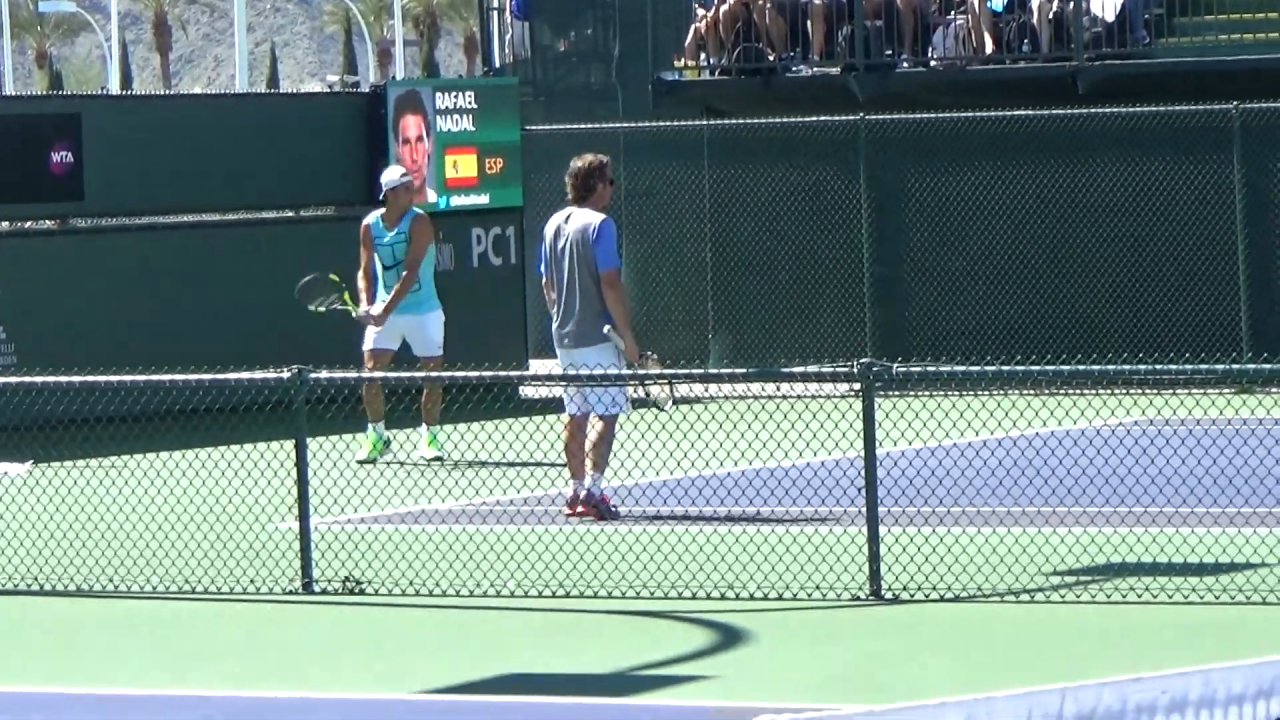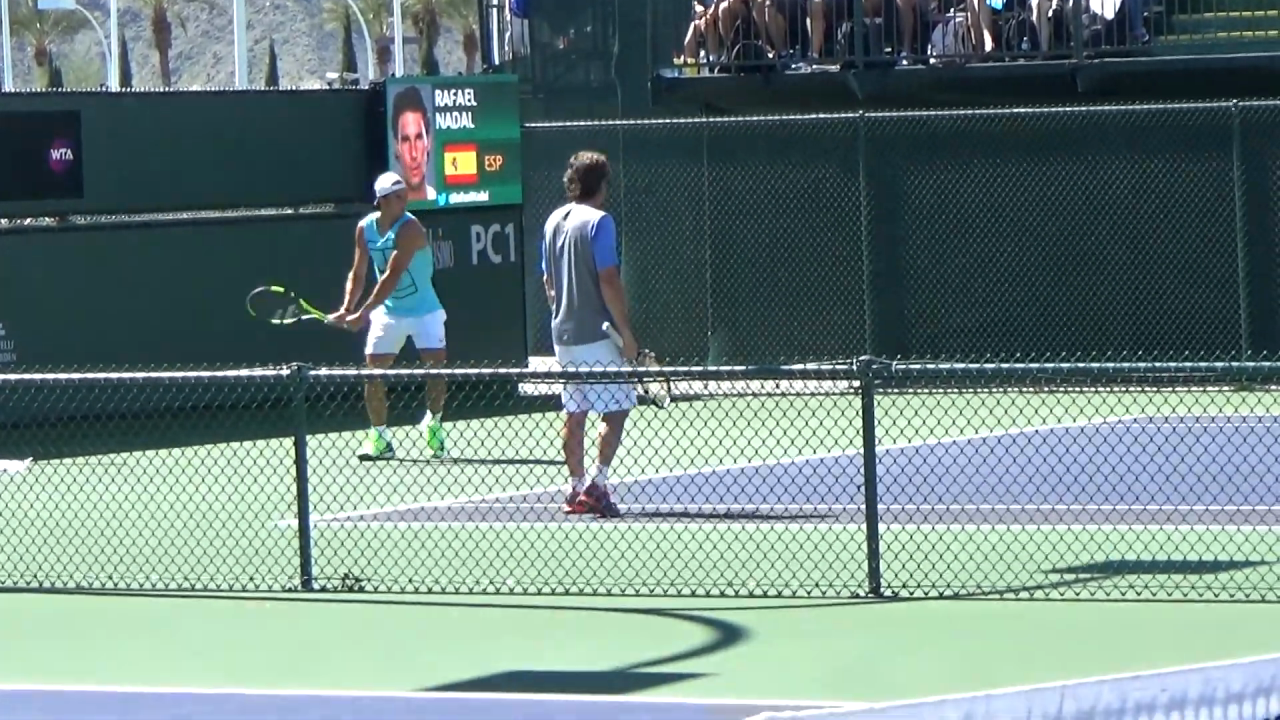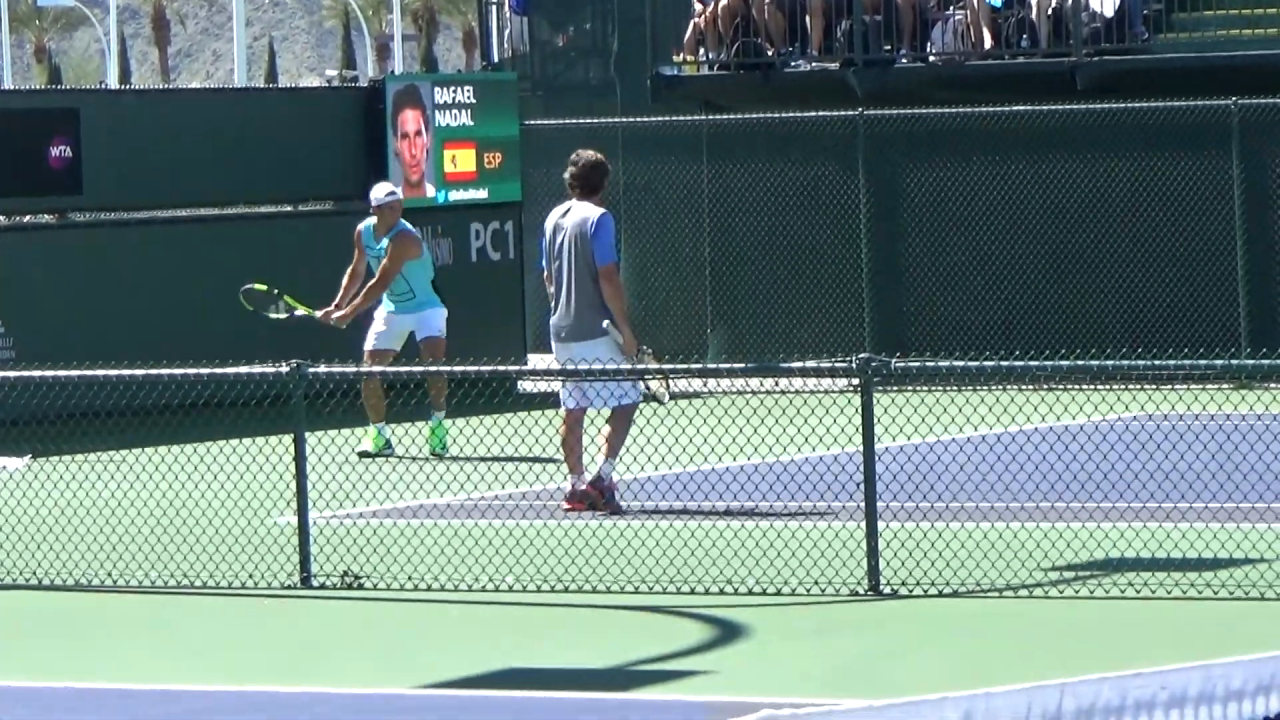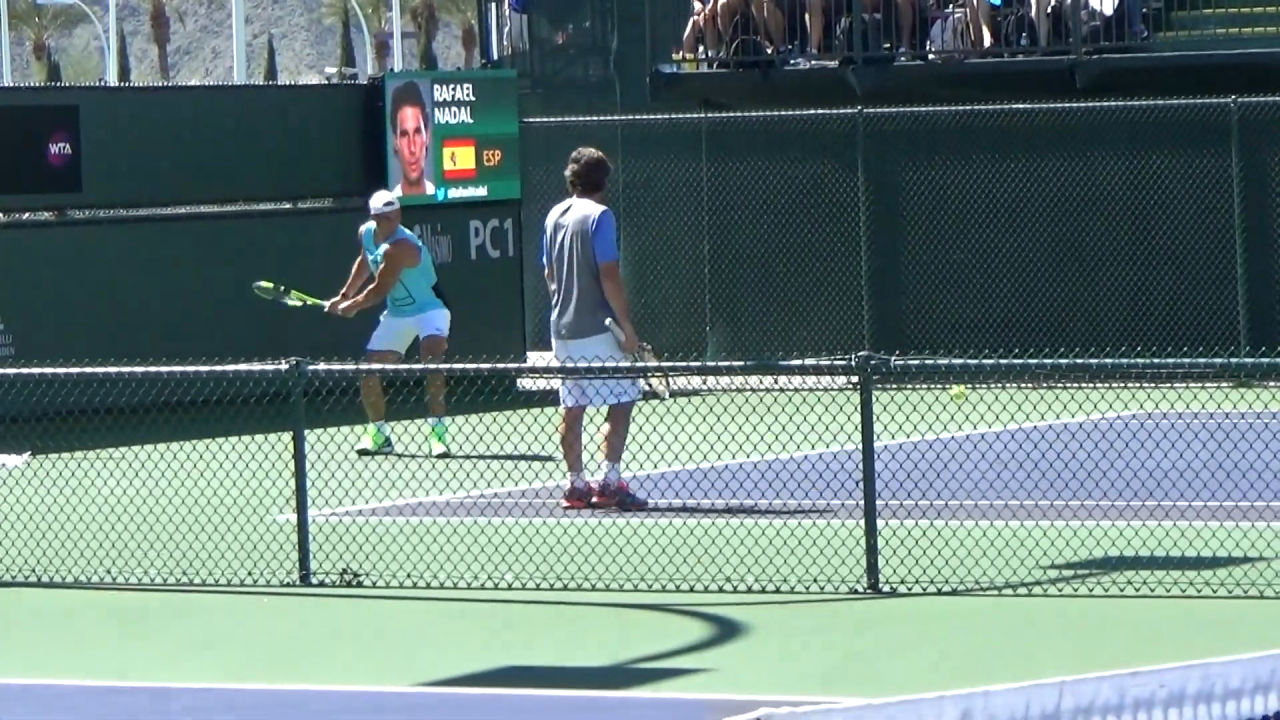
dt=0.1s
person 1, frame 1
left shoulder: (553, 224)
right shoulder: (599, 224)
left elbow: (547, 284)
right elbow: (610, 284)
right wrist: (628, 335)
left hip: (565, 336)
right hip: (597, 337)
left knee: (576, 416)
right knee: (605, 415)
left ankle: (578, 492)
right ankle: (592, 494)
person 1, frame 2
left shoulder: (553, 220)
right shoulder: (599, 221)
right elbow: (608, 281)
right wrist: (626, 331)
left hip: (564, 334)
right hip: (597, 335)
left knee: (574, 412)
right knee: (617, 409)
left ankle: (577, 490)
right ankle: (596, 484)
person 1, frame 3
left shoulder: (554, 218)
right shoulder: (598, 218)
right elbow: (608, 278)
right wrist: (626, 328)
left hip: (562, 331)
right hip: (596, 332)
left knee: (573, 410)
right knee: (625, 402)
left ankle: (577, 487)
right ankle: (603, 476)
person 1, frame 4
left shoulder: (554, 216)
right shoulder: (599, 215)
right elbow: (609, 275)
right wrist: (626, 325)
left hip: (562, 328)
right hip: (596, 328)
left knee: (572, 407)
right knee: (621, 402)
left ankle: (577, 486)
right ankle: (609, 482)
person 2, frame 1
left shoulder: (419, 221)
right shoulder: (369, 225)
left elbow: (410, 272)
right elbow: (365, 272)
left wrist: (387, 310)
right wrist: (366, 305)
left hip: (424, 310)
right hip: (383, 309)
right knee: (371, 373)
left ankle: (430, 438)
right ankle: (377, 437)
person 2, frame 2
left shoulder: (410, 229)
right shoulder: (365, 228)
left elbow: (391, 279)
right elbow: (357, 273)
left wrist: (361, 315)
right wrist: (345, 309)
left hip: (424, 310)
right hip: (389, 312)
left knee: (435, 372)
right knee: (372, 377)
left ankle: (433, 425)
right ankle: (380, 438)
person 2, frame 3
left shoulder: (404, 238)
right shoulder: (363, 231)
left elbow: (379, 285)
right elbow: (356, 270)
left wrist: (348, 314)
right wrist: (337, 305)
left hip: (426, 307)
right hip: (391, 310)
left knee: (434, 361)
right knee: (369, 374)
left ankle: (437, 424)
right ankle: (379, 435)
person 2, frame 4
left shoulder: (399, 246)
right shoulder: (365, 232)
left elbow: (378, 289)
right elbow: (363, 262)
left wrist: (348, 304)
right wrist: (343, 296)
left hip: (429, 309)
right hip: (395, 313)
left knee: (433, 362)
right knee: (368, 376)
left ankle: (437, 431)
right ankle: (379, 435)
